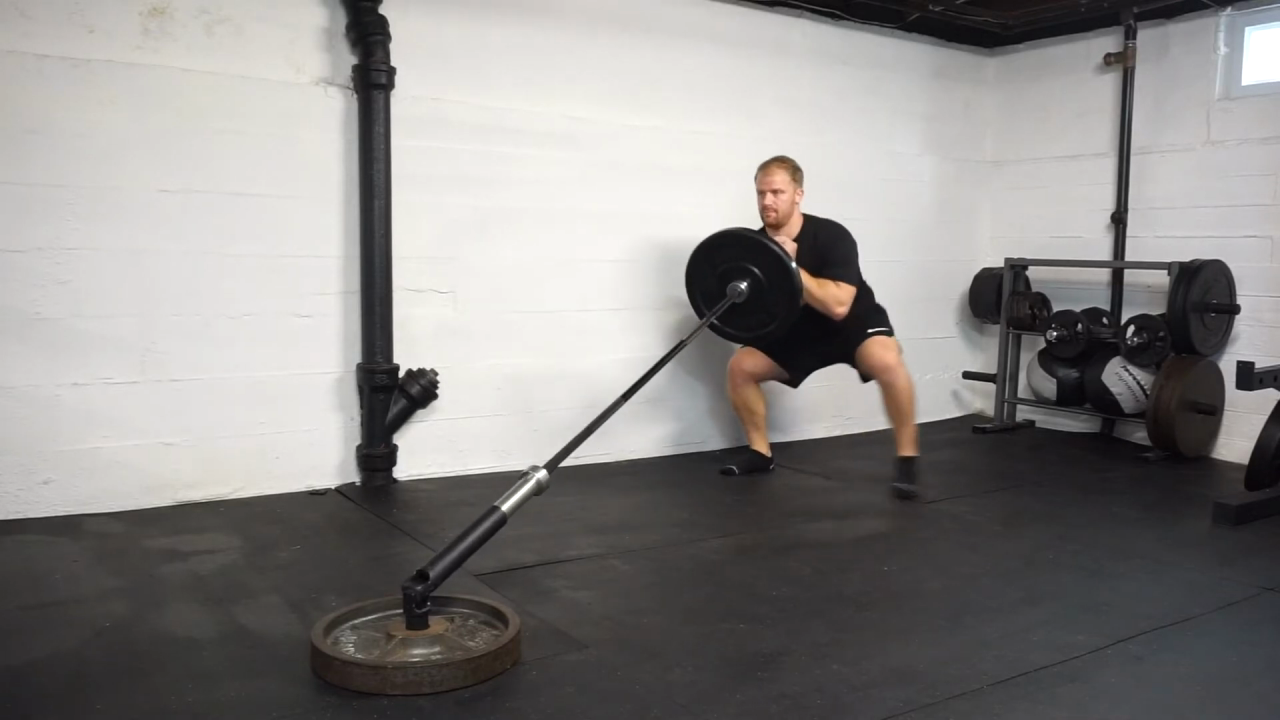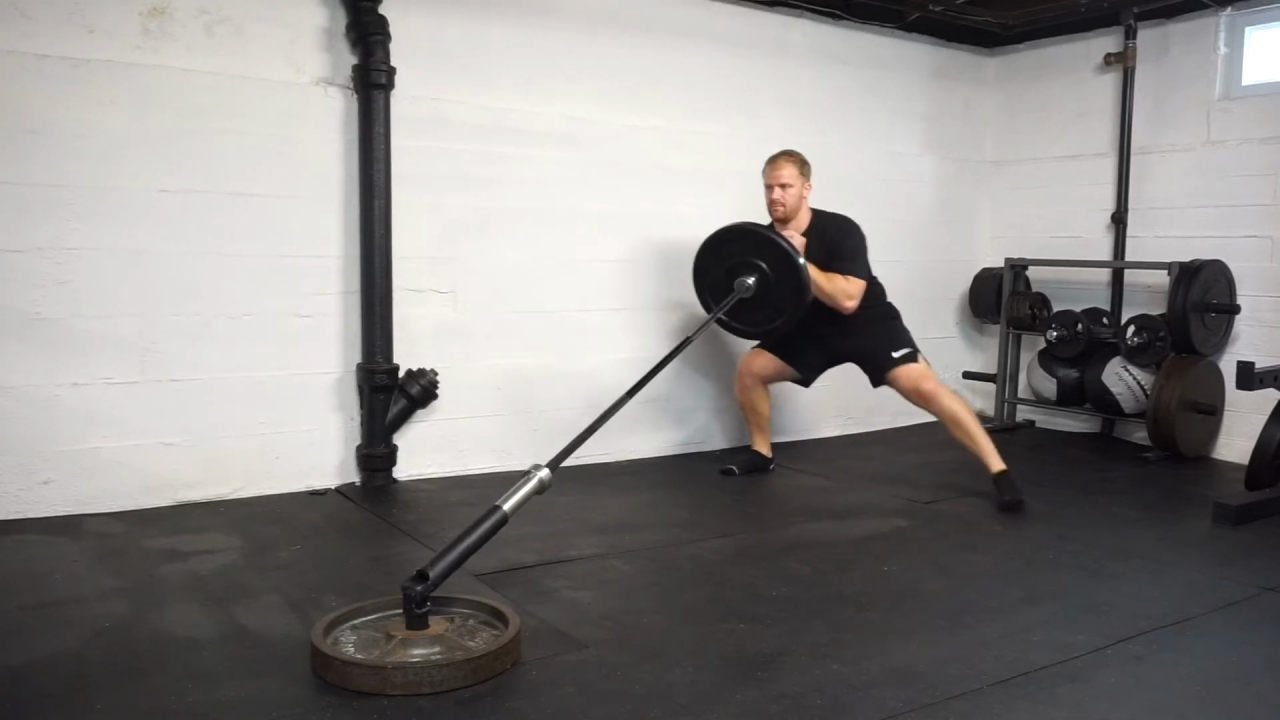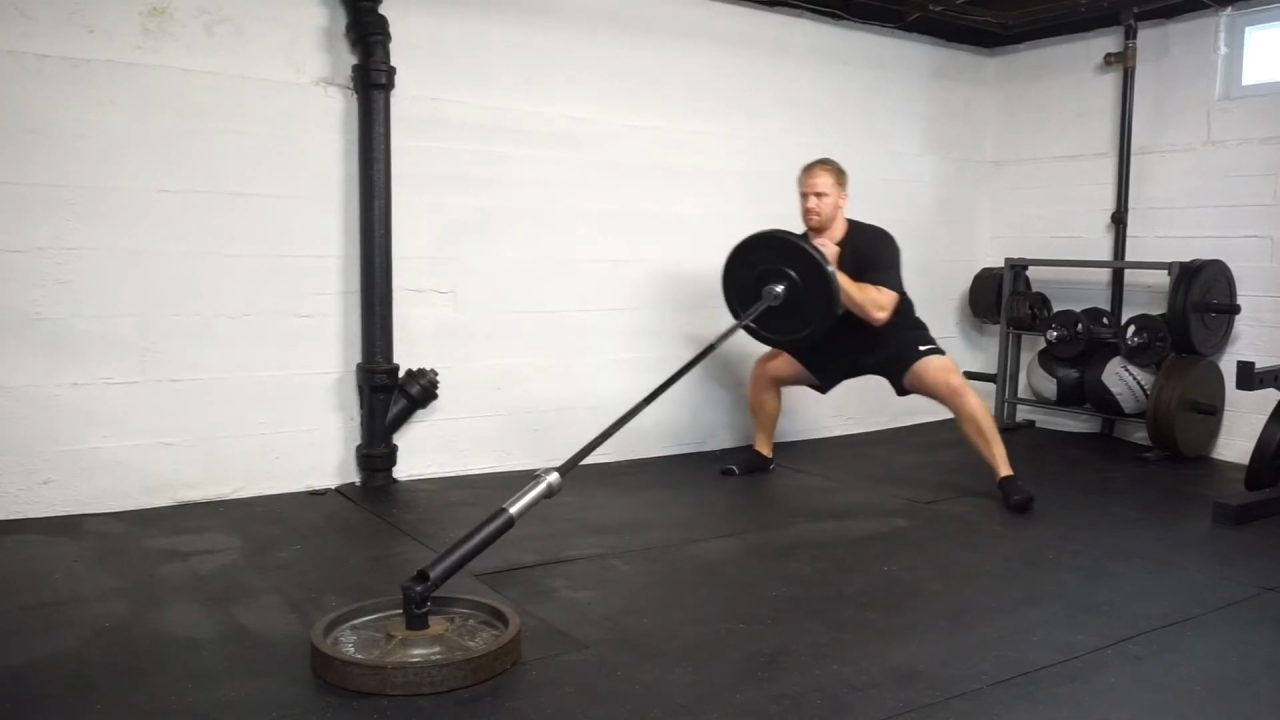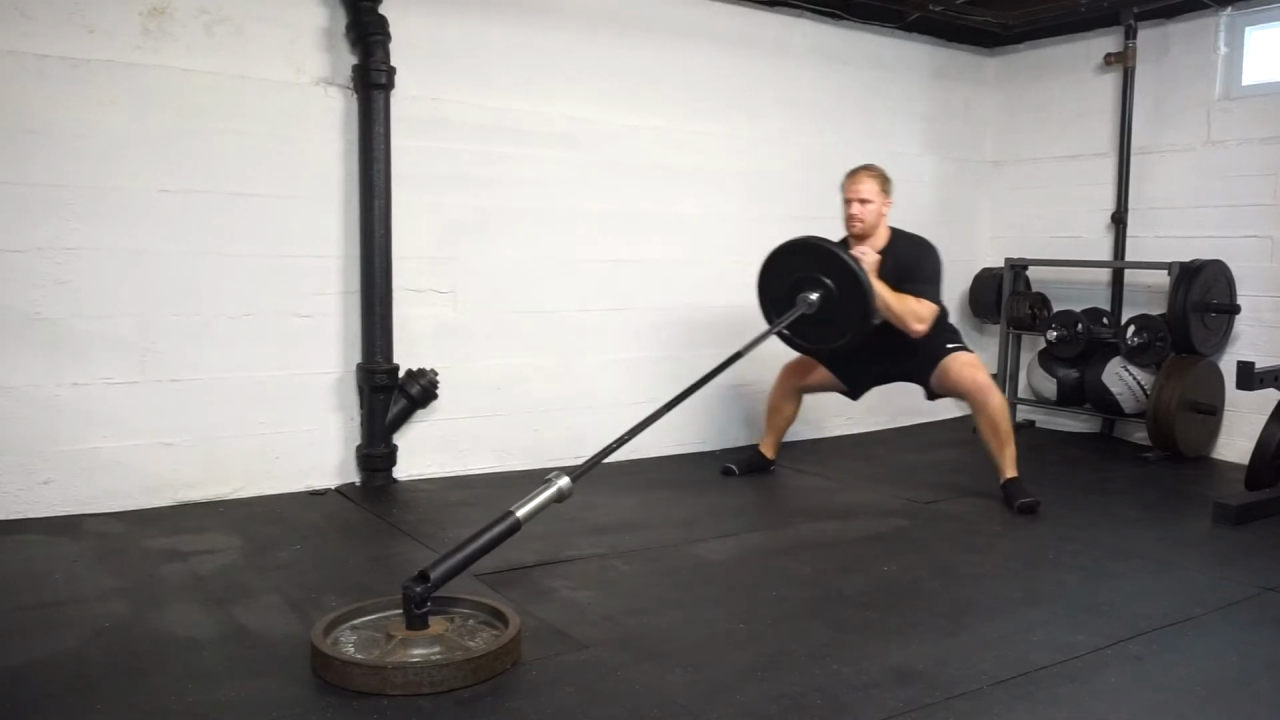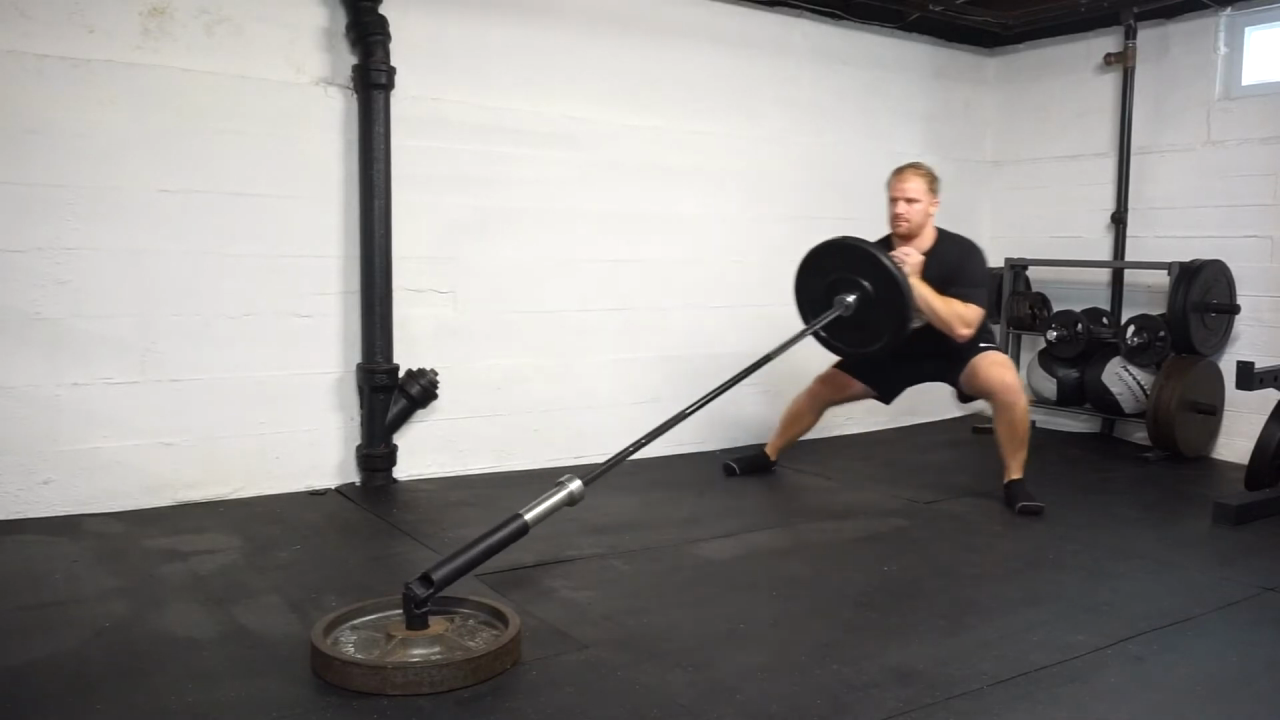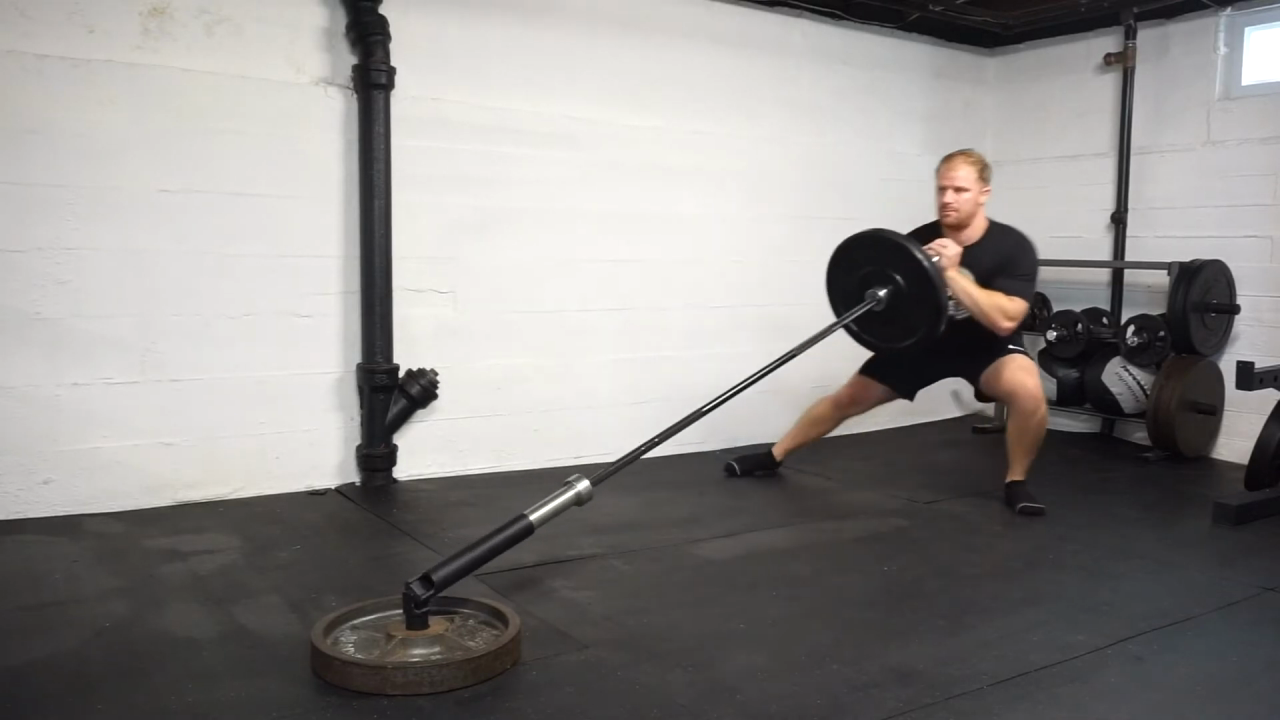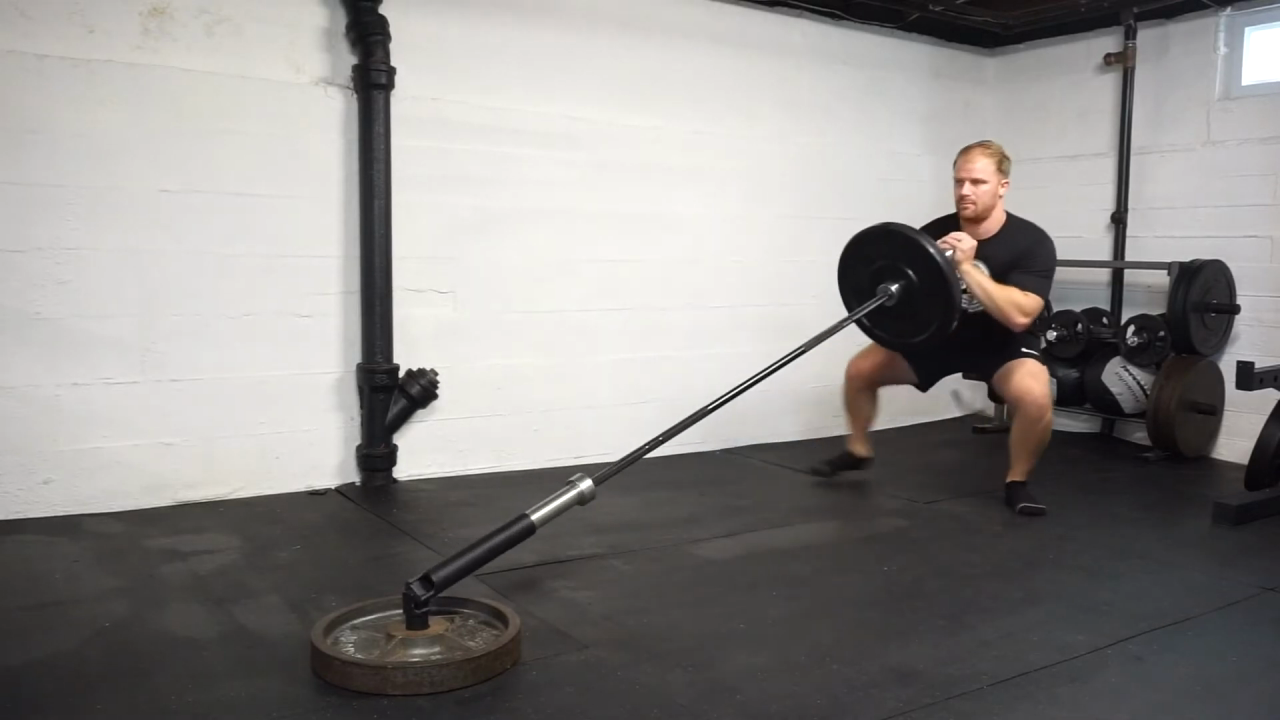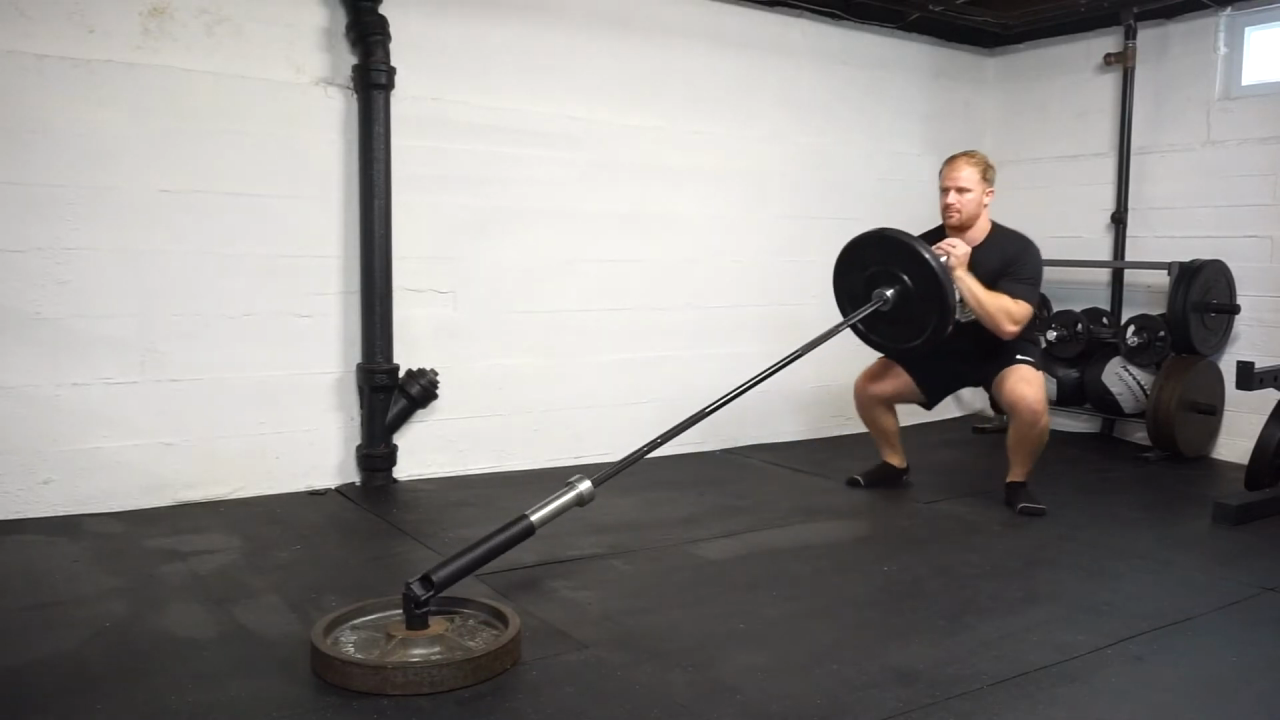
dt=0.2s
person 1, frame 1
left shoulder: (831, 237)
left elbow: (838, 306)
left hip: (854, 322)
right hip: (800, 328)
left knee: (886, 362)
right knee: (740, 367)
left ankle: (906, 457)
right ankle: (760, 451)
person 1, frame 2
left shoulder: (839, 231)
left elbow: (848, 300)
left hip: (867, 322)
right hip: (811, 328)
left knee: (924, 387)
right knee: (749, 369)
left ankle: (999, 471)
right ankle: (760, 452)
person 1, frame 3
left shoulder: (873, 242)
left elbow: (878, 311)
left wrist: (830, 270)
left hip: (893, 335)
right hip: (835, 337)
left knee: (951, 384)
right knee: (765, 370)
left ankle: (1006, 476)
right ankle: (761, 452)
person 1, frame 4
left shoulder: (915, 252)
left elbow: (917, 323)
left wrist: (871, 279)
left hip: (925, 344)
right hip: (866, 345)
left knee: (977, 382)
right knee: (793, 375)
left ankle: (1010, 479)
right ankle: (764, 454)
person 1, frame 5
left shoulder: (962, 255)
left elbow: (962, 328)
left wrist: (914, 281)
left hip: (957, 347)
right hip: (896, 346)
left knee: (1006, 384)
right knee: (823, 389)
left ankle: (1014, 481)
right ankle: (768, 455)
person 1, frame 6
left shoulder: (1013, 248)
right shoulder: (917, 243)
left elbow: (1005, 321)
left wrist: (953, 273)
left hip: (986, 344)
left knee: (1027, 391)
right knee: (849, 398)
left ankle: (1016, 482)
right ankle: (775, 455)
person 1, frame 7
left shoulder: (1032, 243)
right shoulder: (937, 234)
left elbow: (1019, 317)
left wrist: (967, 267)
left hip: (1003, 341)
left knee: (1034, 397)
right knee: (860, 370)
left ankle: (1016, 481)
right ankle: (857, 451)
person 1, frame 8
left shoulder: (1016, 251)
right shoulder: (925, 247)
left elbow: (1009, 325)
left wrist: (960, 273)
left hip: (1002, 352)
right hip: (940, 347)
left knee: (1029, 401)
right knee: (868, 388)
left ankle: (1016, 483)
right ankle: (894, 464)
